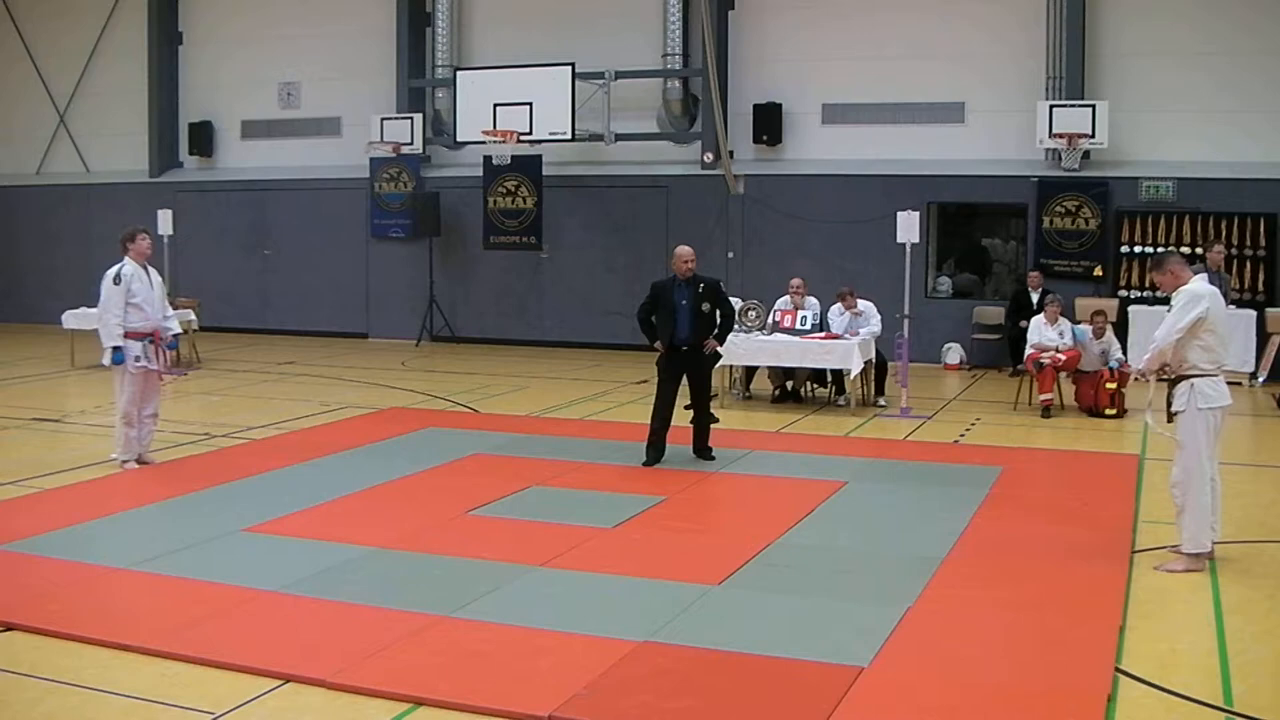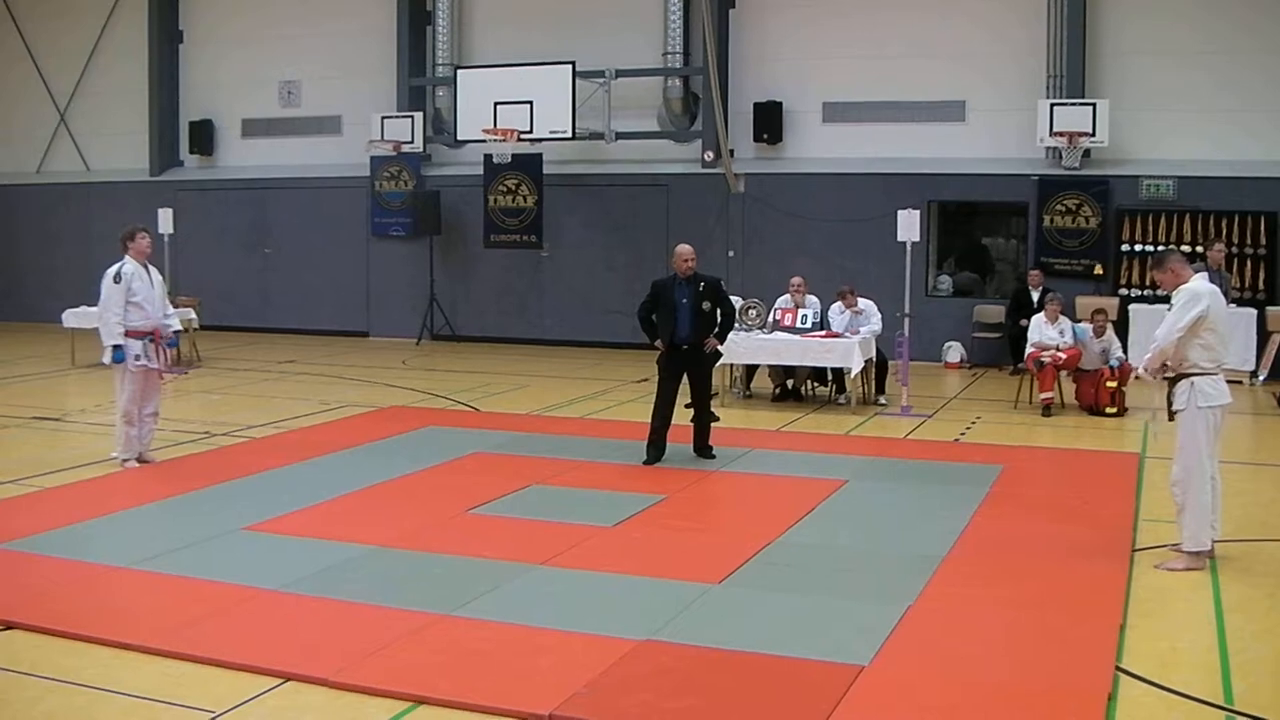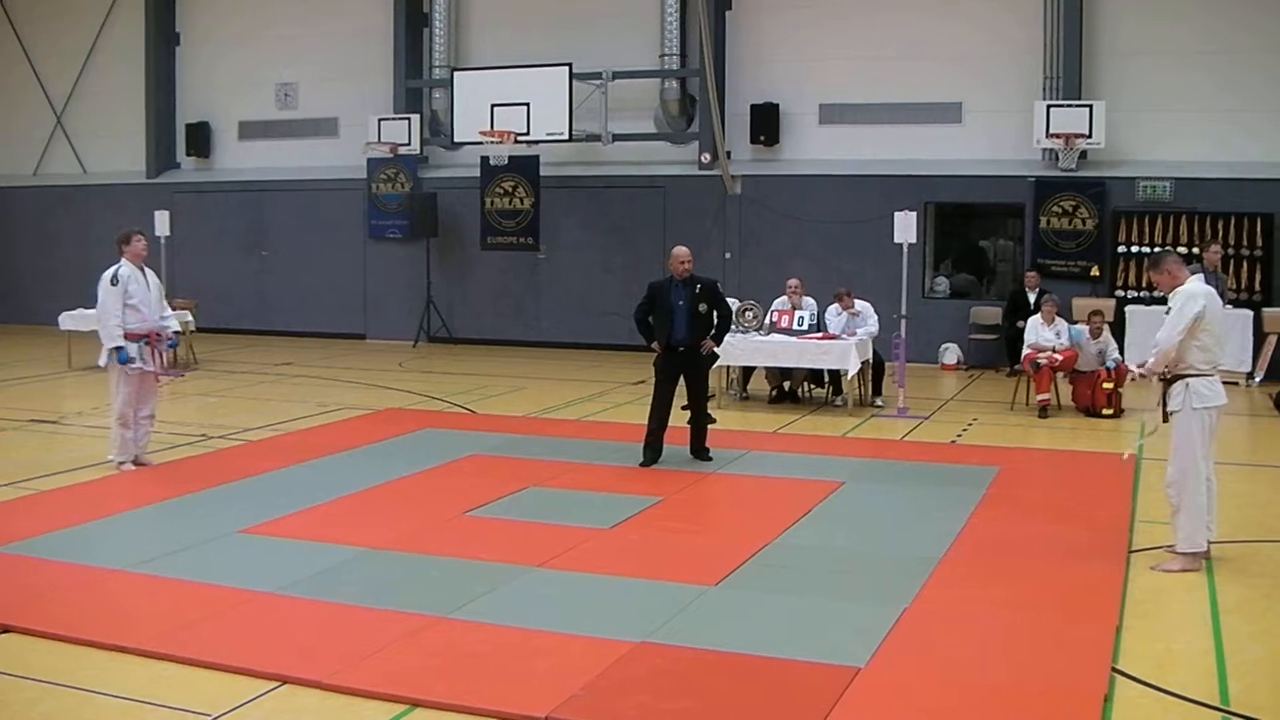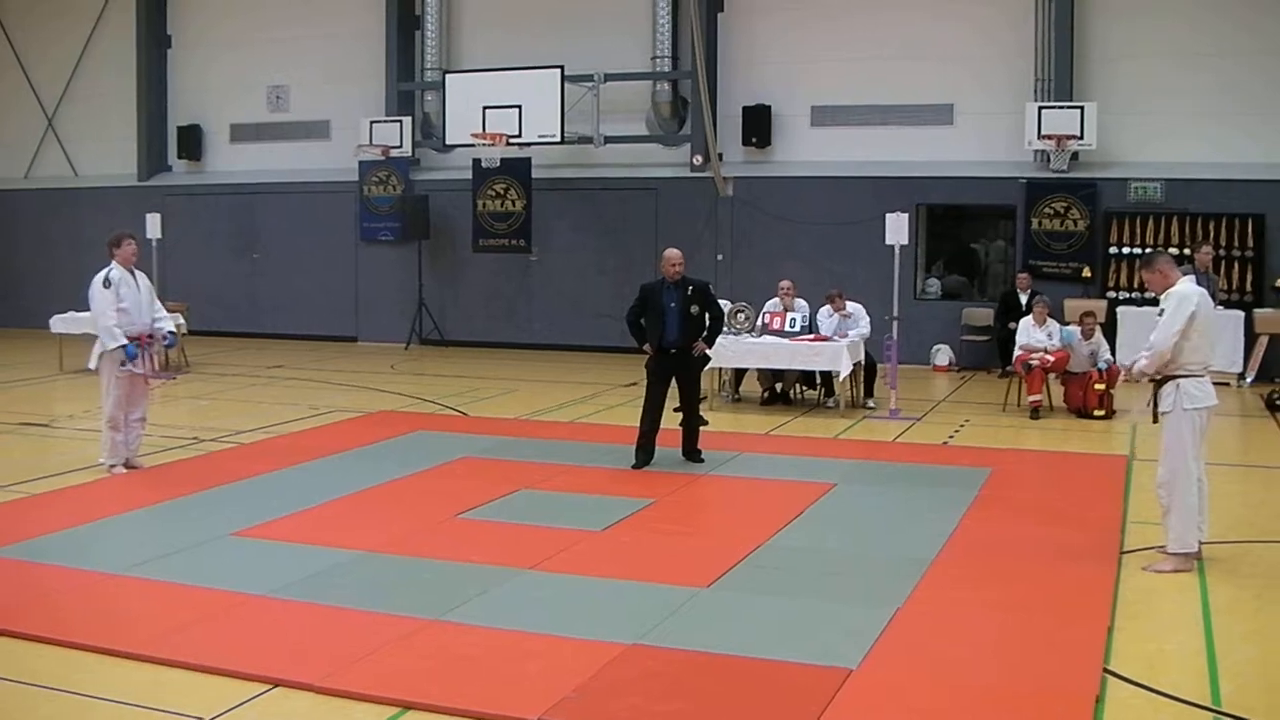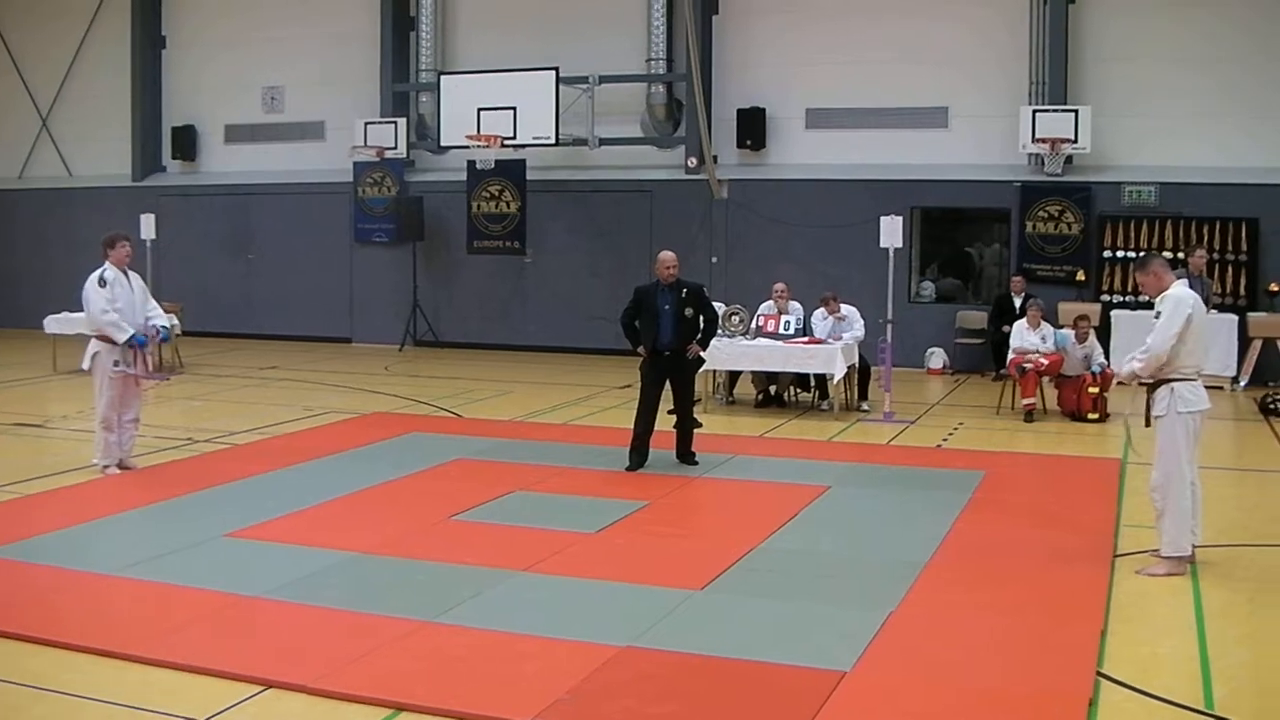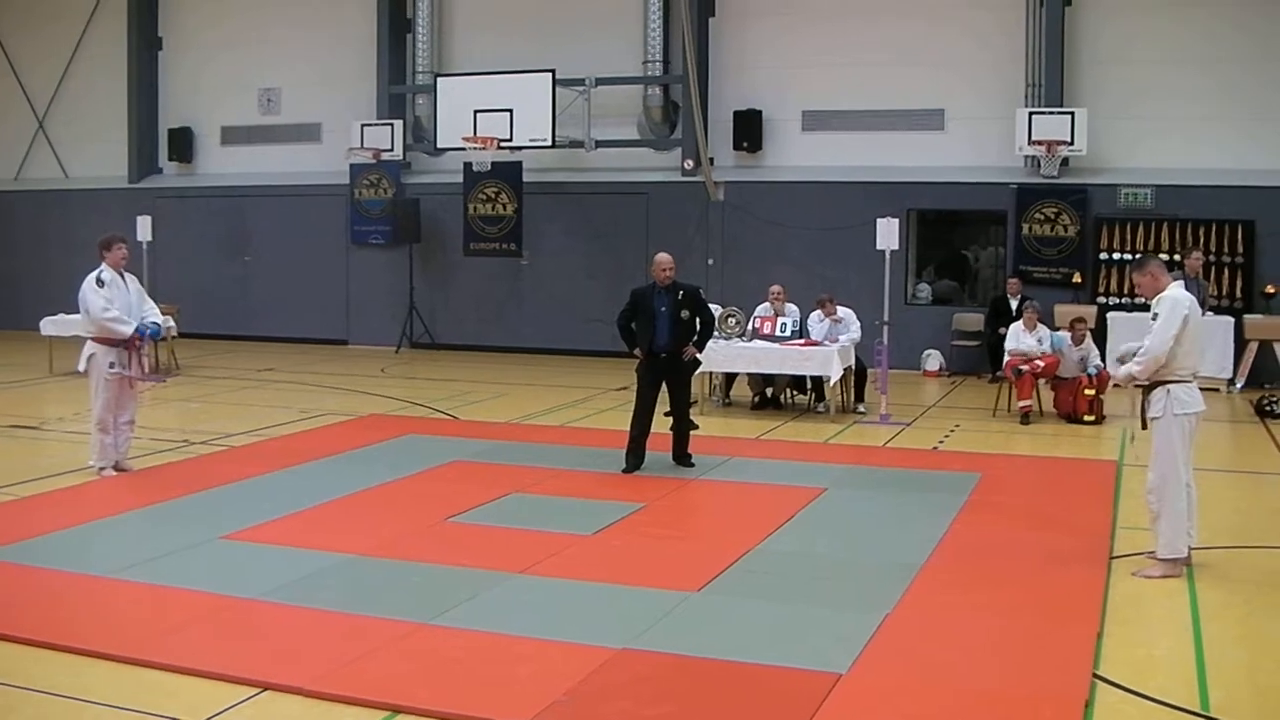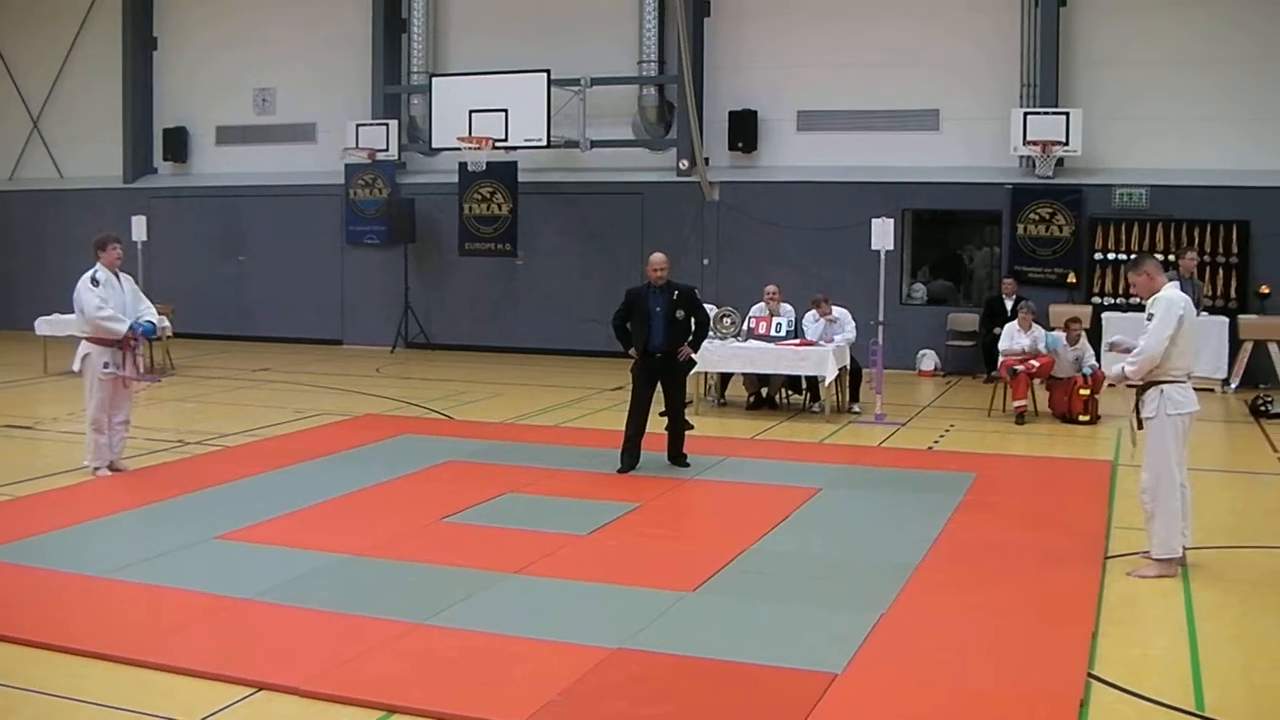
dt=0.1s
person 1, frame 1
left shoulder: (1191, 294)
right shoulder: (1209, 292)
left elbow: (1164, 338)
left wrist: (1148, 366)
right wrist: (1170, 364)
left hip: (1197, 394)
right hip: (1207, 388)
left knee: (1189, 473)
right knee: (1203, 470)
left ankle: (1194, 553)
right ankle: (1203, 541)
person 1, frame 2
left shoulder: (1191, 293)
right shoulder: (1208, 291)
left elbow: (1166, 337)
left wrist: (1150, 364)
right wrist: (1171, 362)
left hip: (1197, 391)
right hip: (1208, 387)
left knee: (1189, 471)
right knee: (1204, 468)
left ankle: (1195, 551)
right ankle: (1203, 539)
person 1, frame 3
left shoulder: (1187, 295)
right shoulder: (1205, 292)
left elbow: (1167, 342)
left wrist: (1149, 367)
right wrist: (1162, 364)
left hip: (1192, 392)
right hip: (1203, 388)
left knee: (1184, 473)
right knee: (1199, 469)
left ankle: (1189, 553)
right ankle: (1198, 540)
person 1, frame 4
left shoulder: (1179, 296)
right shoulder: (1196, 293)
left elbow: (1161, 343)
left wrist: (1139, 368)
right wrist: (1151, 363)
left hip: (1183, 393)
right hip: (1194, 389)
left knee: (1175, 474)
right knee: (1190, 470)
left ankle: (1181, 553)
right ankle: (1191, 540)
person 1, frame 5
left shoulder: (1174, 299)
right shoulder: (1187, 297)
left elbow: (1158, 349)
left wrist: (1132, 370)
right wrist: (1141, 359)
left hip: (1176, 397)
right hip: (1184, 393)
left knee: (1169, 477)
right knee: (1183, 473)
left ankle: (1175, 557)
right ankle: (1183, 544)
person 1, frame 6
left shoulder: (1171, 301)
right shoulder: (1182, 299)
left elbow: (1156, 351)
left wrist: (1128, 373)
right wrist: (1136, 352)
left hip: (1172, 399)
right hip: (1179, 395)
left knee: (1165, 479)
right knee: (1178, 475)
left ankle: (1171, 558)
right ankle: (1180, 546)
person 1, frame 7
left shoulder: (1166, 301)
right shoulder: (1176, 299)
left elbow: (1151, 351)
left wrist: (1122, 371)
right wrist: (1130, 347)
left hip: (1166, 399)
right hip: (1173, 395)
left knee: (1159, 479)
right knee: (1172, 475)
left ankle: (1165, 559)
right ankle: (1174, 546)
person 2, frame 1
left shoulder: (153, 274)
right shoulder: (119, 274)
left elbow: (164, 308)
right elbow: (110, 314)
left wrist: (171, 333)
right wrist: (115, 347)
left hip: (151, 347)
right hip: (130, 347)
left knee: (149, 404)
right knee: (128, 405)
left ankle: (141, 451)
right ankle: (126, 455)
person 2, frame 2
left shoulder: (153, 273)
right shoulder: (119, 273)
left elbow: (163, 306)
right elbow: (110, 312)
left wrist: (171, 330)
right wrist: (116, 345)
left hip: (151, 345)
right hip: (130, 345)
left knee: (150, 403)
right knee: (129, 404)
left ankle: (142, 450)
right ankle: (127, 454)
person 2, frame 3
left shoulder: (149, 275)
right shoulder: (116, 275)
left elbow: (162, 308)
right elbow: (108, 315)
left wrist: (172, 330)
right wrist: (118, 347)
left hip: (147, 348)
right hip: (125, 348)
left knee: (146, 405)
right knee: (124, 406)
left ankle: (138, 452)
right ankle: (123, 456)
person 2, frame 4
left shoulder: (141, 278)
right shoulder: (107, 278)
left elbow: (155, 309)
right elbow: (104, 317)
left wrist: (167, 331)
right wrist: (122, 346)
left hip: (139, 350)
right hip: (118, 350)
left knee: (137, 408)
right knee: (115, 408)
left ankle: (130, 455)
right ankle: (114, 459)
person 2, frame 5
left shoulder: (134, 279)
right shoulder: (100, 279)
left elbow: (150, 307)
right elbow: (102, 315)
left wrist: (161, 326)
right wrist: (130, 335)
left hip: (131, 352)
right hip: (108, 351)
left knee: (130, 408)
right knee: (108, 409)
left ankle: (123, 456)
right ankle: (107, 460)
person 2, frame 6
left shoulder: (131, 281)
right shoulder: (96, 280)
left elbow: (147, 307)
right elbow: (103, 314)
left wrist: (153, 324)
right wrist: (135, 329)
left hip: (126, 353)
right hip: (104, 352)
left knee: (126, 410)
right knee: (104, 411)
left ankle: (119, 458)
right ankle: (103, 462)
person 2, frame 7
left shoulder: (126, 280)
right shoulder: (91, 280)
left elbow: (144, 306)
right elbow: (97, 313)
left wrist: (148, 323)
right wrist: (129, 326)
left hip: (122, 352)
right hip: (99, 352)
left knee: (121, 409)
right knee: (99, 411)
left ankle: (114, 457)
right ankle: (98, 462)
person 3, frame 1
left shoulder: (710, 286)
right shoulder: (660, 288)
left elbow: (729, 313)
right elbow: (642, 314)
left wrist: (718, 339)
right wrist: (654, 339)
left hip: (700, 353)
right hip: (671, 354)
left knee: (701, 404)
right knee: (662, 405)
left ankle: (702, 448)
right ankle: (655, 451)
person 3, frame 2
left shoulder: (711, 284)
right shoulder: (660, 286)
left elbow: (729, 312)
right elbow: (643, 313)
left wrist: (719, 337)
right wrist: (655, 338)
left hip: (700, 352)
right hip: (671, 352)
left knee: (702, 403)
right knee: (663, 404)
left ankle: (702, 446)
right ankle: (655, 450)
person 3, frame 3
left shoulder: (707, 287)
right shoulder: (657, 288)
left elbow: (725, 313)
right elbow: (640, 315)
left wrist: (715, 339)
right wrist: (651, 340)
left hip: (697, 354)
right hip: (668, 355)
left knee: (699, 405)
right knee: (660, 405)
left ankle: (699, 448)
right ankle: (652, 451)
person 3, frame 4
left shoulder: (699, 288)
right shoulder: (649, 290)
left elbow: (718, 315)
right elbow: (632, 317)
left wrist: (707, 341)
right wrist: (643, 342)
left hip: (689, 356)
right hip: (660, 356)
left knee: (691, 407)
right knee: (651, 407)
left ankle: (691, 450)
right ankle: (644, 453)
person 3, frame 5
left shoulder: (694, 291)
right shoulder: (643, 293)
left elbow: (712, 318)
right elbow: (626, 319)
left wrist: (701, 344)
right wrist: (638, 344)
left hip: (683, 358)
right hip: (654, 359)
left knee: (685, 409)
right knee: (646, 409)
left ankle: (685, 453)
right ankle: (638, 456)
person 3, frame 6
left shoulder: (690, 293)
right shoulder: (640, 295)
left elbow: (708, 320)
right elbow: (622, 321)
left wrist: (698, 346)
right wrist: (634, 346)
left hip: (679, 360)
right hip: (650, 361)
left knee: (681, 411)
right knee: (642, 412)
left ankle: (681, 455)
right ankle: (634, 458)
person 3, frame 7
left shoulder: (685, 293)
right shoulder: (634, 294)
left elbow: (703, 320)
right elbow: (617, 321)
left wrist: (692, 346)
right wrist: (629, 346)
left hip: (674, 360)
right hip: (645, 360)
left knee: (676, 411)
right knee: (637, 411)
left ankle: (676, 455)
right ankle: (629, 458)
